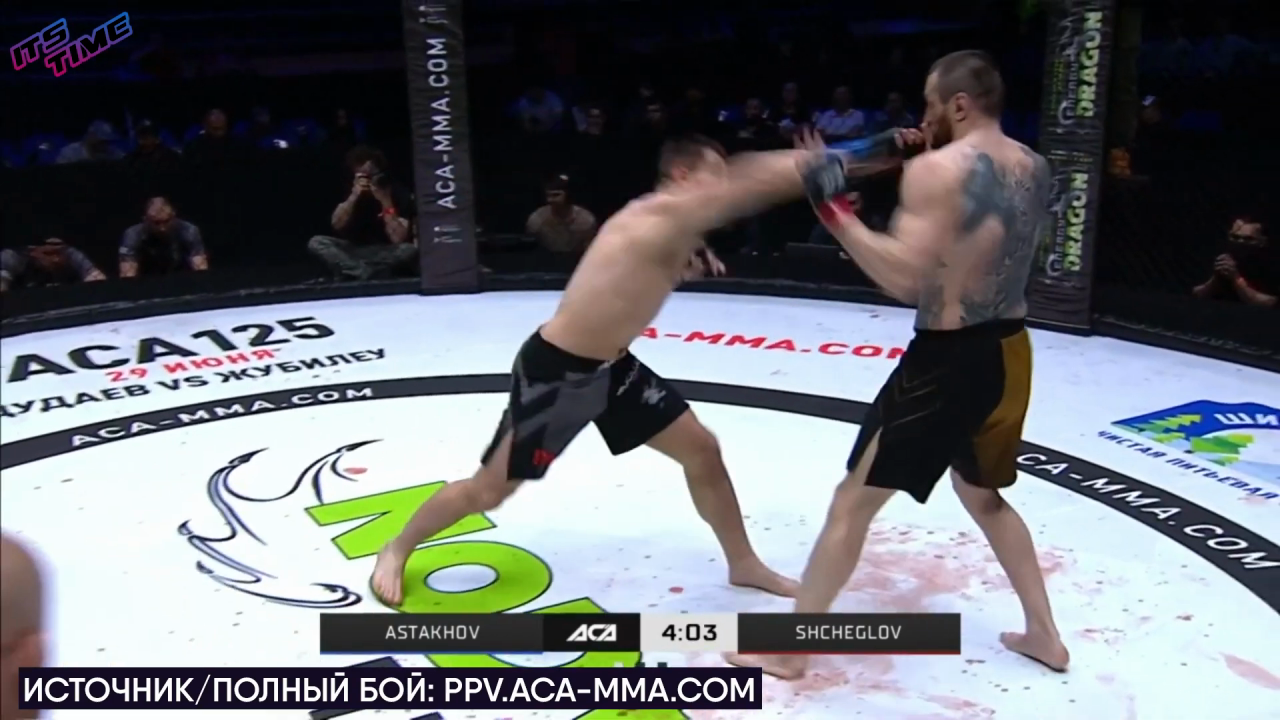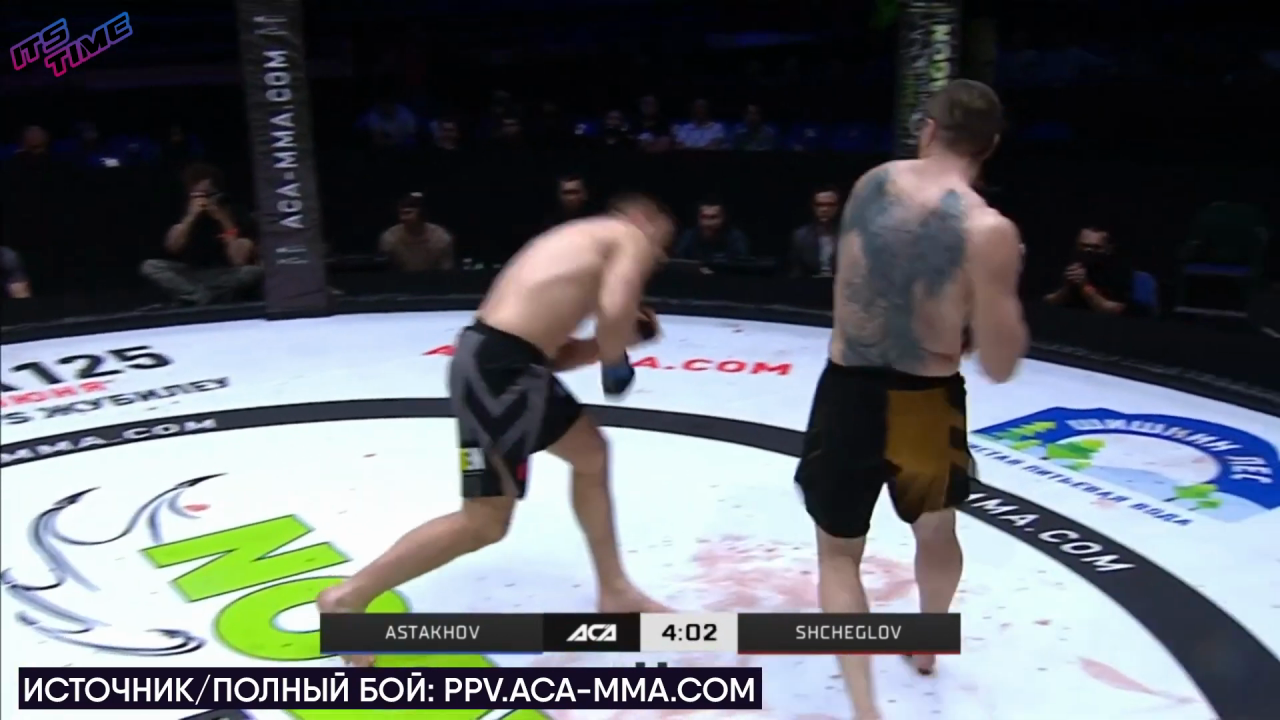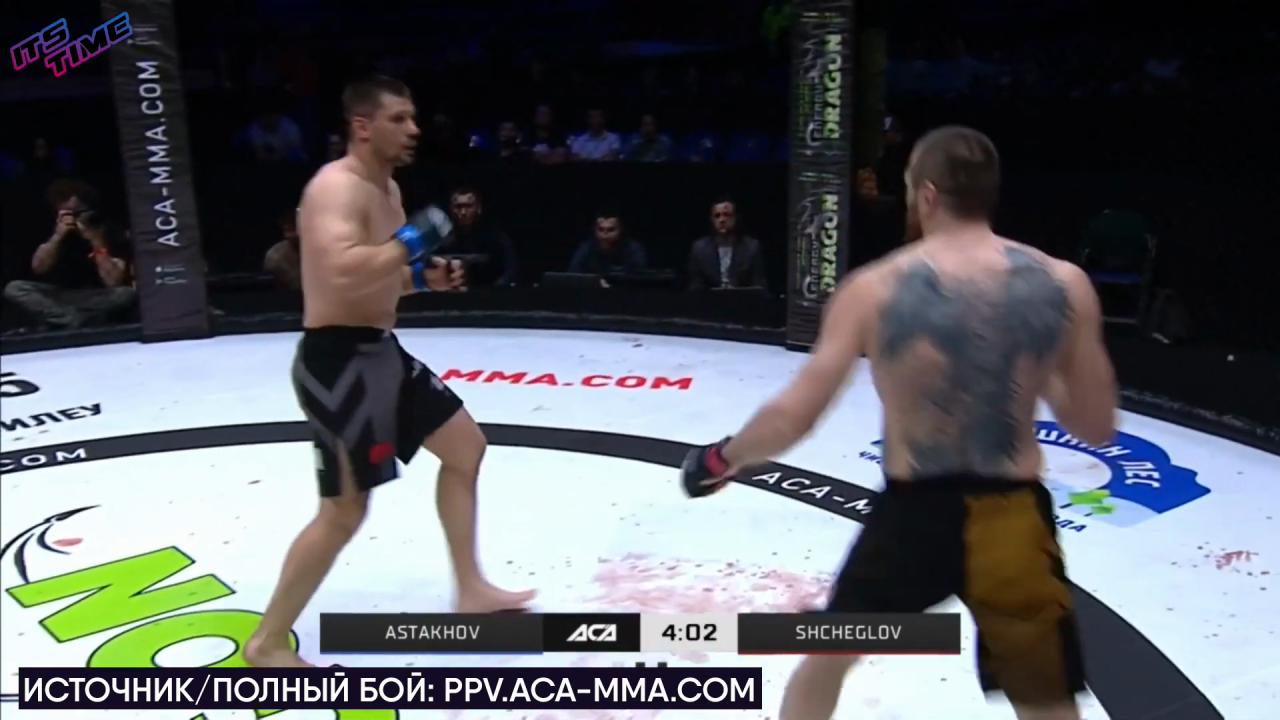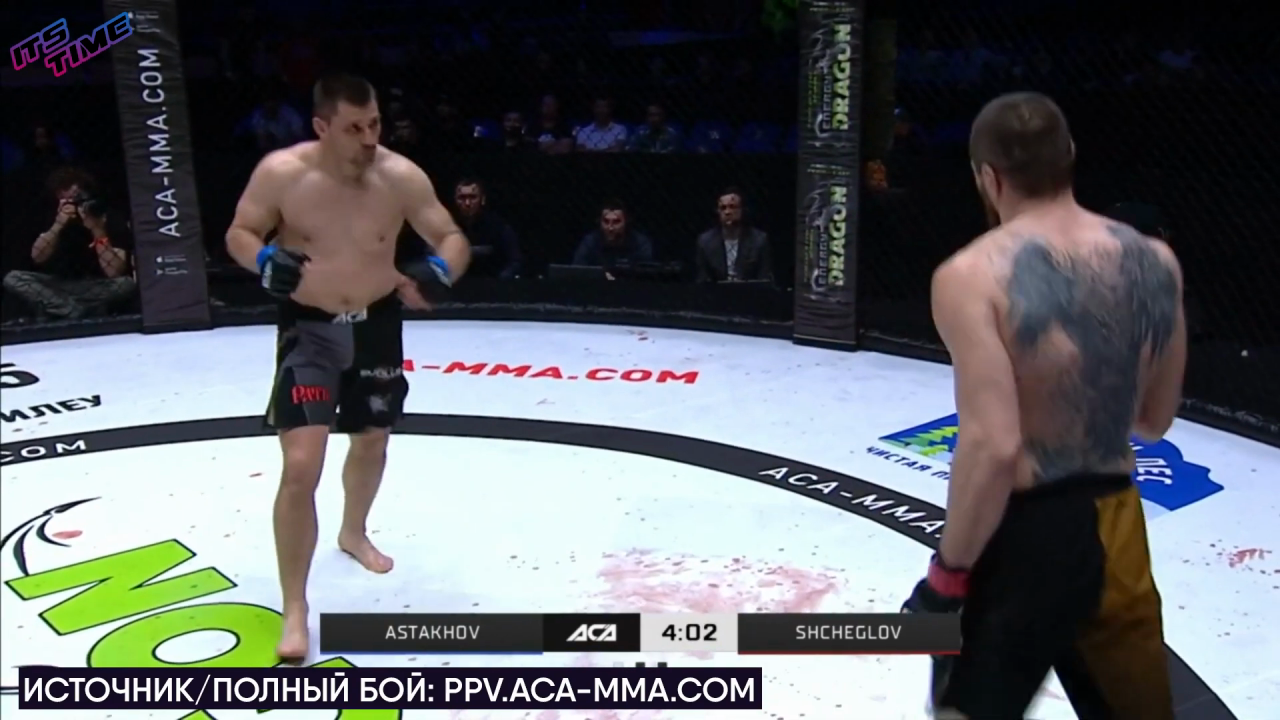
dt=0.4s
person 1, frame 1
left shoulder: (934, 169)
right shoulder: (1035, 171)
left elbow: (906, 273)
left wrist: (836, 211)
left hip: (943, 362)
right hip: (1009, 356)
left knee: (851, 503)
right knee: (979, 493)
left ankle: (783, 651)
right ankle: (1045, 634)
person 1, frame 2
left shoulder: (870, 186)
right shoulder: (988, 230)
right elbow: (1002, 363)
left hip: (845, 398)
right hip: (929, 404)
left knee: (839, 555)
right knee: (937, 525)
right ankle: (924, 644)
person 1, frame 3
left shoulder: (873, 288)
right shoulder: (1064, 285)
left elbow: (793, 414)
right elbow: (1096, 428)
left wrist: (722, 458)
left hip: (913, 518)
right hip: (1014, 521)
left knee: (829, 647)
person 1, frame 4
left shoulder: (972, 277)
right shoulder: (1157, 263)
left elbow: (992, 449)
right elbow: (1155, 416)
left wrist: (948, 576)
left hip: (1024, 543)
right hip: (1115, 538)
person 2, frame 1
left shoulder: (658, 223)
right shoulder: (668, 211)
right elbow: (737, 183)
left wrist: (682, 265)
left hip: (607, 369)
right hip: (555, 373)
left knee: (701, 449)
right knee: (489, 490)
left ankle: (745, 565)
right ankle: (398, 553)
person 2, frame 2
left shoulder: (563, 243)
right shoulder: (628, 236)
right elbow: (612, 311)
left wrist: (626, 332)
right wrist: (618, 362)
left hip: (515, 364)
right hip: (500, 369)
left knee: (591, 452)
right knee: (487, 522)
left ankle: (614, 590)
right ankle: (351, 596)
person 2, frame 3
left shoulder: (387, 187)
right shoulder: (336, 187)
right elbow: (336, 275)
left wrist: (429, 273)
right wrist: (410, 241)
left hip: (383, 351)
right hip: (339, 360)
left knee: (468, 445)
right knee: (344, 512)
left ankle: (471, 587)
right ankle: (270, 638)
person 2, frame 4
left shoulder: (404, 178)
right shoulder: (280, 170)
left elbow: (453, 244)
right elbow: (240, 234)
left wrist: (437, 273)
right wrist: (268, 261)
left hip: (378, 323)
right hip: (310, 327)
left knee: (370, 444)
right knee: (301, 464)
left ankle: (353, 531)
right ankle: (296, 607)
